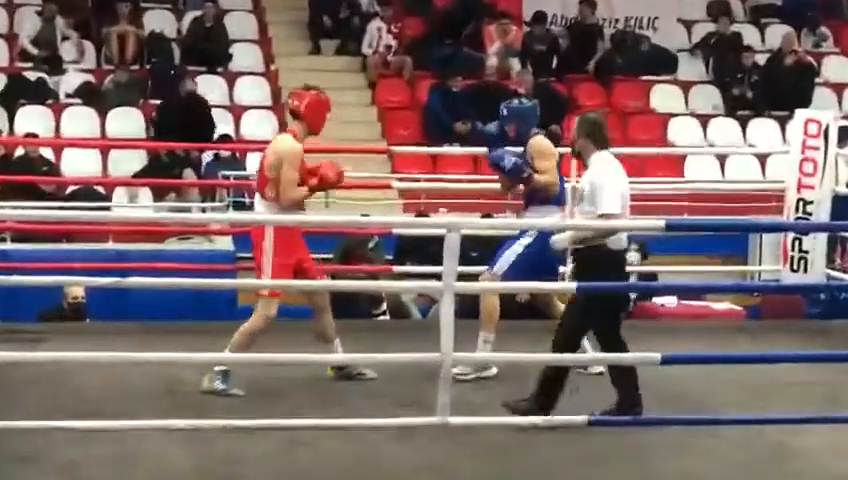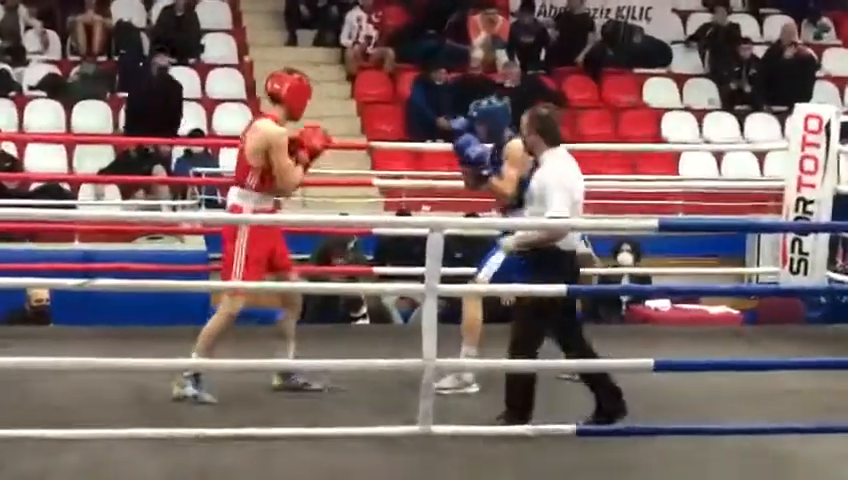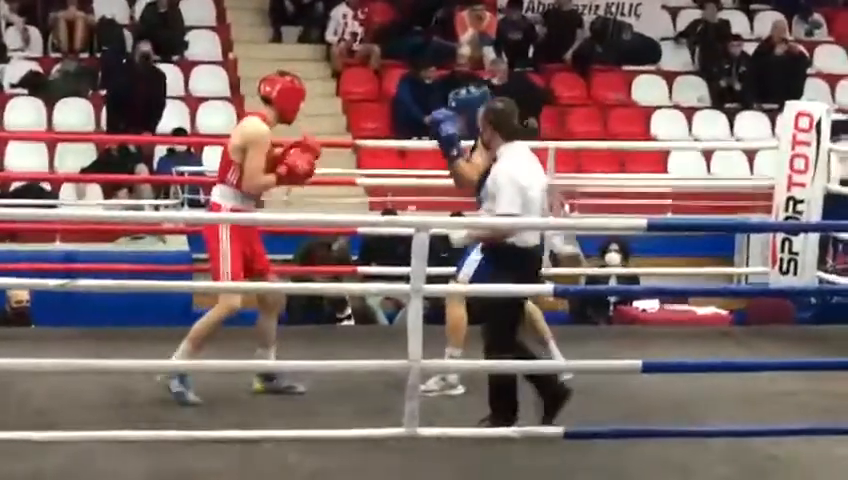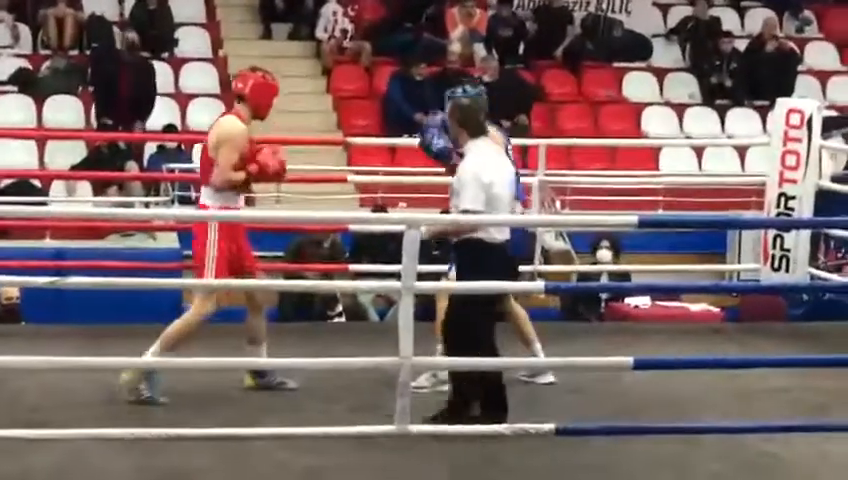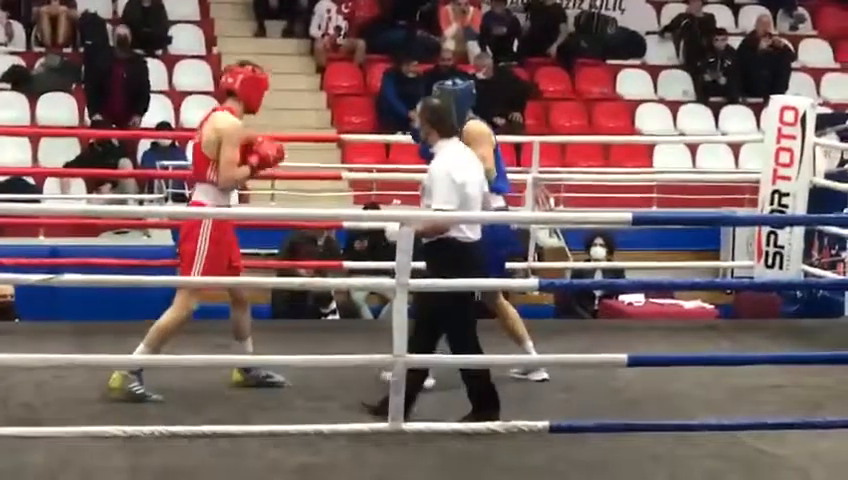
dt=0.2s
person 1, frame 1
left shoulder: (287, 142)
right shoulder: (289, 148)
right elbow: (288, 199)
left wrist: (311, 177)
right wrist: (318, 183)
left hip: (286, 230)
right hip: (272, 233)
left knee: (320, 297)
right knee: (267, 311)
left ankle: (339, 363)
right ankle: (217, 373)
person 1, frame 2
left shoulder: (264, 126)
right shoulder: (273, 132)
right elbow: (287, 185)
left wrist: (295, 151)
right wrist: (306, 154)
left hip: (263, 219)
right hip: (247, 220)
left knee: (293, 294)
right knee: (232, 305)
left ankle: (285, 372)
right ankle: (188, 378)
person 1, frame 3
left shoulder: (256, 127)
right shoulder: (257, 130)
right elbow: (251, 184)
left wrist: (290, 157)
right wrist: (286, 172)
right hip: (227, 218)
left knee: (273, 298)
right knee: (231, 302)
left ankle: (267, 375)
right ankle: (177, 367)
person 1, frame 4
left shoulder: (231, 125)
right shoulder: (236, 128)
right elbow: (222, 179)
left wrist: (256, 163)
right wrist: (256, 170)
left hip: (230, 221)
right hip: (216, 221)
left knee: (258, 297)
right knee: (204, 308)
left ankle: (259, 372)
right ankle: (139, 372)
person 1, frame 5
left shoulder: (217, 118)
right shoulder: (230, 124)
right elbow: (229, 179)
left wrist: (249, 157)
right wrist: (257, 161)
left hip: (215, 215)
right hip: (208, 217)
left knee: (241, 294)
right knee: (186, 303)
left ankle: (248, 368)
right ankle: (128, 372)
person 2, frame 1
left shoulder: (603, 173)
right shoulder: (602, 168)
left elbow: (609, 224)
left wrist: (569, 238)
right wrist: (578, 256)
left hip: (599, 263)
right hip: (600, 262)
left knee: (568, 336)
right knee: (609, 337)
left ankle: (542, 401)
right ankle: (628, 401)
person 2, frame 2
left shoulder: (552, 172)
right shoulder: (562, 163)
left elbow: (556, 228)
left wrist: (518, 241)
left hip: (549, 264)
right hip: (556, 262)
left knee: (524, 341)
right knee: (572, 340)
left ankle: (517, 414)
right ankle: (608, 401)
person 2, frame 3
left shoulder: (506, 168)
right shoulder: (527, 159)
left elbow: (506, 225)
left wrist: (469, 236)
left hip: (509, 260)
right hip: (524, 254)
left knee: (498, 340)
right knee: (503, 336)
left ankle: (503, 414)
right ankle: (551, 388)
person 2, frame 4
left shoulder: (472, 165)
right shoulder: (499, 156)
left elbow: (469, 222)
right elbow: (508, 207)
left wrist: (432, 229)
left hip: (478, 256)
right hip: (494, 251)
left knee: (475, 337)
right knee: (457, 333)
left ankle: (492, 411)
right ankle: (459, 406)
person 2, frame 5
left shoulder: (443, 165)
right shoulder: (467, 156)
left elbow: (441, 222)
right elbow: (481, 204)
left hip: (450, 256)
right hip: (465, 251)
left knee: (461, 337)
right knee: (422, 331)
left ankle: (485, 407)
right ankle: (399, 403)
person 3, frame 1
left shoulder: (539, 144)
right shoulder: (529, 146)
left elbow: (552, 186)
right elbow: (508, 187)
left wrist: (522, 171)
right wrist: (502, 162)
left hip: (541, 227)
right hip: (541, 227)
left knee: (490, 280)
right knee: (546, 298)
right ankle: (589, 354)
person 3, frame 2
left shoulder: (515, 148)
right shoulder: (501, 148)
left elbow: (507, 193)
right elbow: (474, 184)
left wrist: (484, 169)
right wrist: (468, 157)
left knee: (474, 292)
person 3, frame 3
left shoulder: (491, 139)
right shoulder: (489, 139)
left elbow: (469, 180)
right elbow: (460, 181)
left wrist: (451, 148)
right wrist: (450, 148)
left hip: (502, 226)
right hip: (512, 226)
left knee: (456, 292)
right knee: (519, 298)
person 3, frame 4
left shoulder: (485, 136)
right shoulder: (492, 135)
left wrist: (446, 155)
right wrist: (448, 153)
left knee: (448, 289)
right knee: (504, 298)
person 3, frame 5
left shoulder: (475, 129)
right shoulder: (468, 130)
left elbow: (485, 173)
right wrist: (433, 150)
left hip: (486, 220)
right hip: (492, 222)
right knee: (493, 296)
